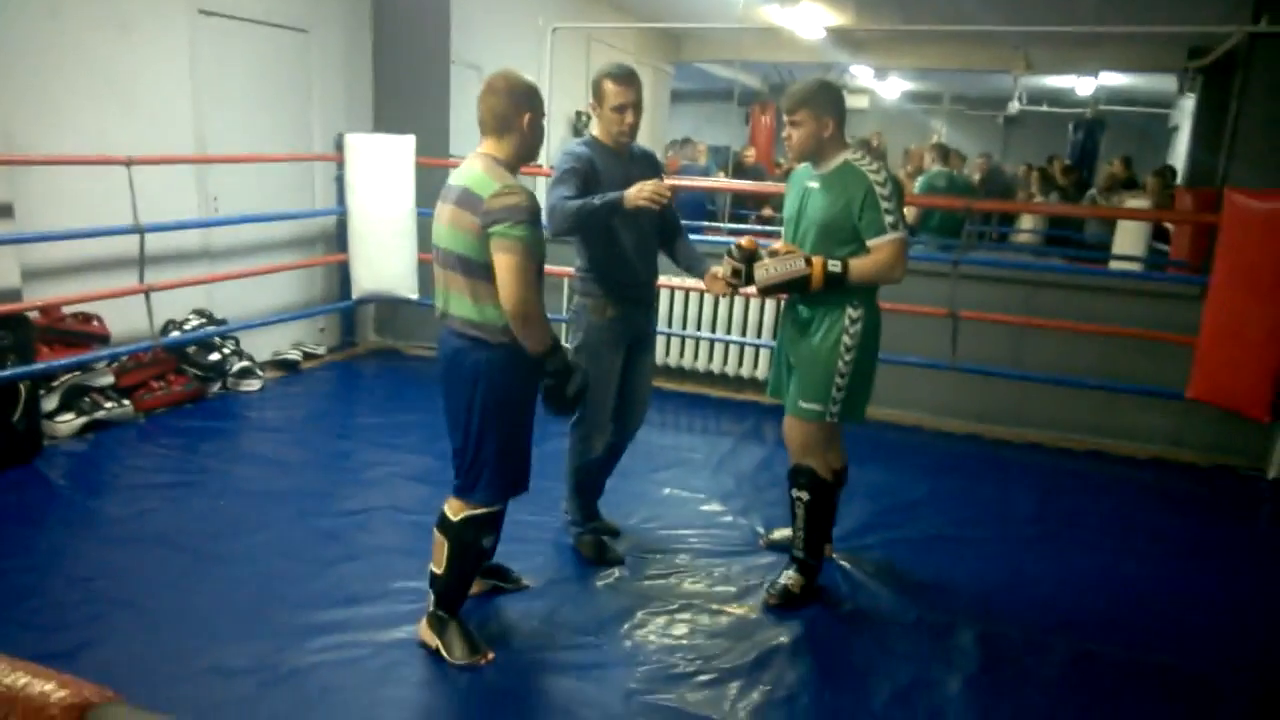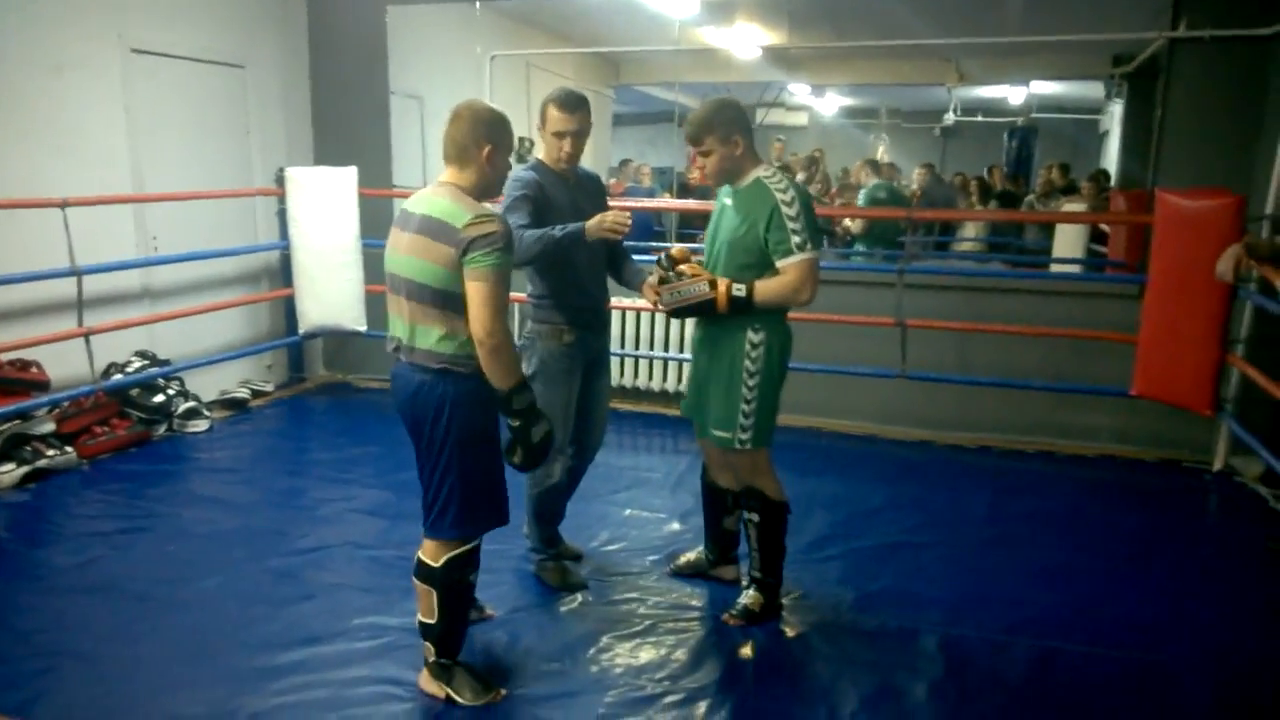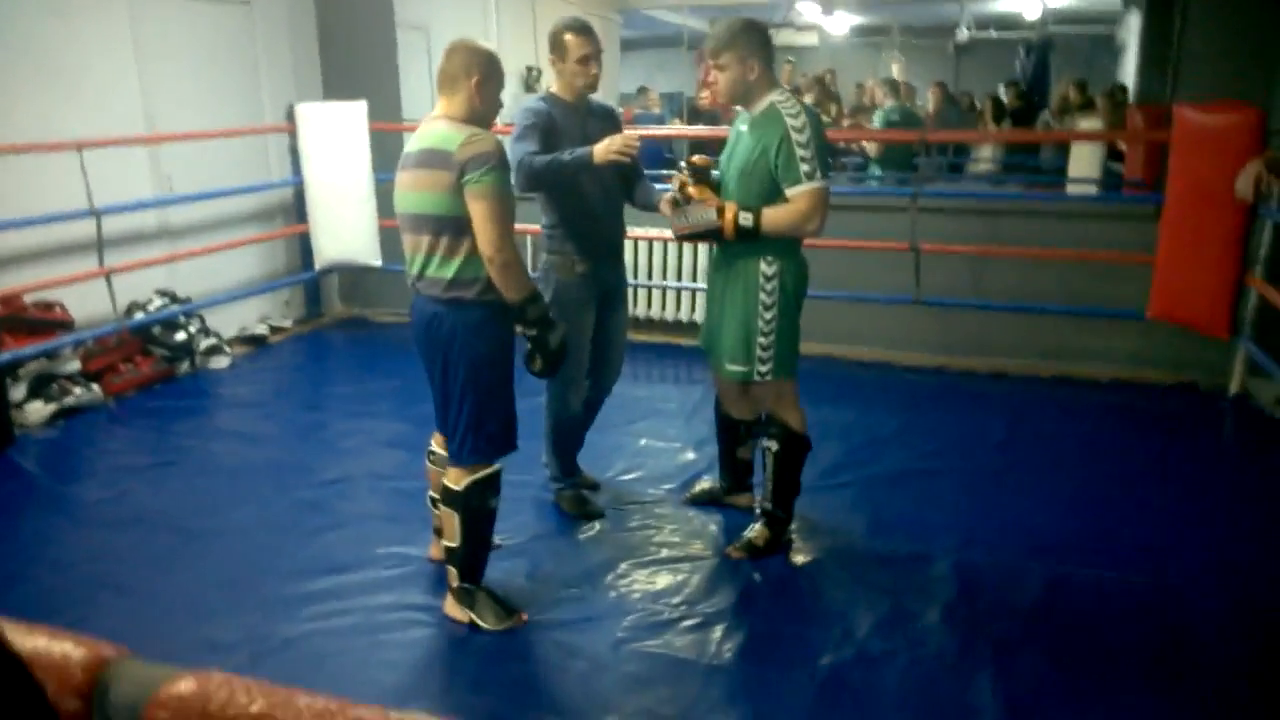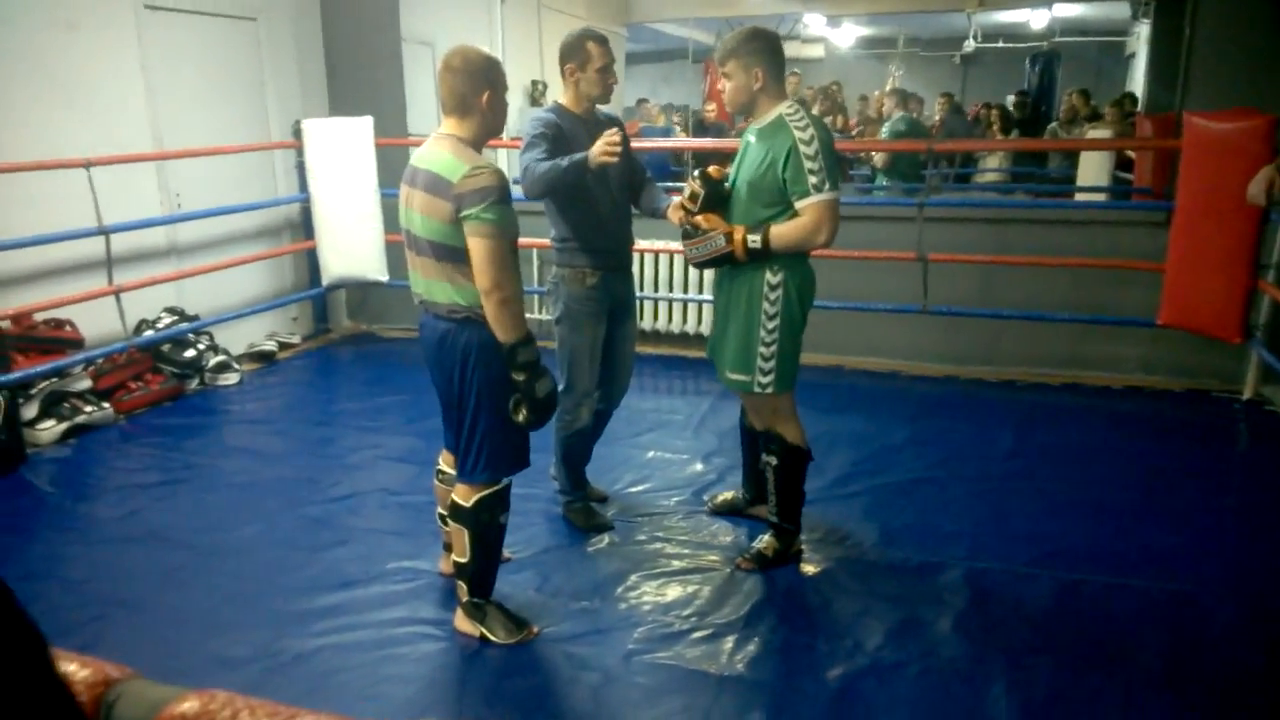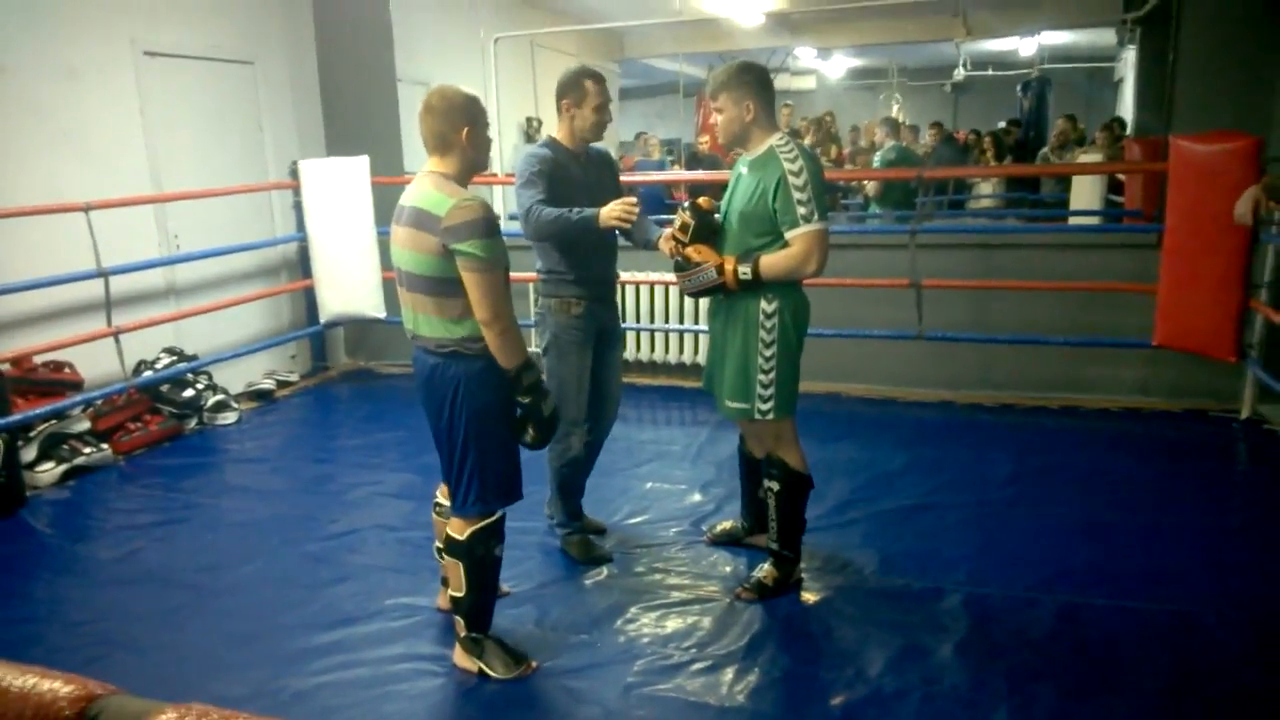
dt=1s
person 1, frame 1
left shoulder: (460, 179)
right shoulder: (509, 198)
right elbow: (518, 302)
right wrist: (556, 364)
left hip: (461, 342)
right hip: (491, 356)
left knee: (483, 472)
right knee: (478, 489)
left ankle: (476, 568)
right ankle: (439, 616)
person 1, frame 2
left shoulder: (409, 209)
right shoulder: (482, 228)
right elbow: (488, 335)
right wrist: (523, 408)
left hip: (408, 374)
right hip: (450, 388)
left knee: (451, 508)
right knee: (453, 526)
left ankle: (453, 602)
right ankle: (439, 665)
person 1, frame 3
left shoulder: (412, 149)
right shoulder: (477, 147)
right elbow: (497, 252)
right wrist: (537, 315)
left hip: (427, 307)
right hip: (469, 316)
left knee: (449, 431)
right knee: (478, 453)
left ankle: (443, 537)
right ankle: (464, 591)
person 1, frame 4
left shoulder: (419, 161)
right shoulder: (479, 177)
right elbow: (495, 288)
right wrist: (529, 364)
left hip: (435, 325)
right hip: (474, 336)
left knee: (458, 448)
right knee: (485, 470)
left ankle: (455, 550)
right ankle: (474, 605)
person 1, frame 5
left shoulder: (409, 199)
right shoulder: (466, 211)
right elbow: (493, 319)
right wrist: (529, 386)
left hip: (429, 359)
right hip: (468, 369)
left knee: (455, 481)
right knee: (480, 501)
left ankle: (454, 585)
right ankle: (472, 641)
person 2, frame 1
left shoulder: (868, 179)
right shoulder: (800, 175)
left elbow: (892, 264)
left wrist: (817, 271)
right wrist: (758, 260)
left hip: (840, 323)
right hip: (799, 316)
left knee: (801, 436)
right knee: (820, 436)
left ankle: (805, 568)
right ankle: (812, 529)
person 2, frame 2
left shoulder: (779, 197)
right shoulder: (727, 191)
left elbow: (801, 286)
left wrist: (722, 294)
right wrist: (689, 270)
left hip: (750, 344)
right hip: (715, 338)
left knee: (749, 463)
right knee: (714, 452)
left ankle: (766, 586)
right ankle: (719, 554)
person 2, frame 3
left shoulder: (791, 122)
right shoulder: (747, 117)
left elbow: (810, 215)
left wrist: (729, 220)
right wrist: (705, 191)
left hip: (767, 274)
right hip: (732, 267)
left knee: (774, 396)
right knee: (730, 381)
left ankle: (776, 522)
right ankle: (734, 482)
person 2, frame 4
left shoulder: (799, 134)
right shoulder: (756, 132)
left elbow: (820, 227)
left wrist: (738, 240)
right wrist: (710, 203)
left hip: (772, 285)
right hip: (740, 280)
left knee: (775, 406)
right knee: (751, 396)
left ankle: (786, 533)
right ankle: (755, 493)
person 2, frame 5
left shoulder: (790, 164)
right shoulder: (747, 163)
left elbow: (810, 256)
left wrist: (730, 269)
right wrist: (699, 237)
left hip: (766, 314)
right hip: (735, 310)
left knee: (775, 433)
right knee: (749, 423)
left ankle: (786, 560)
right ankle: (754, 522)
person 3, frame 1
left shoulder: (647, 161)
right shoulder: (578, 159)
left elbow: (669, 232)
right elbow: (559, 217)
left wrist: (703, 269)
right wrist: (623, 199)
left hip: (641, 310)
right hip: (599, 310)
left knee: (629, 418)
right knee: (594, 420)
left ankle: (585, 504)
right ankle: (583, 524)
person 3, frame 2
left shoulder: (593, 183)
right shoulder: (525, 184)
left elbow: (612, 253)
right elbow: (516, 246)
left wrist: (641, 280)
right wrist: (583, 230)
left hip: (595, 332)
right hip: (553, 335)
left knee: (588, 440)
right knee: (552, 446)
left ankle: (546, 527)
right ankle: (544, 550)
person 3, frame 3
left shoulder: (606, 115)
right shoulder: (537, 115)
left elbow: (630, 180)
right elbow: (525, 172)
left wrist: (660, 200)
right wrist: (591, 156)
left hip: (611, 262)
right hip: (568, 267)
left knee: (606, 371)
right knee: (570, 378)
left ankle: (565, 458)
right ankle: (564, 480)
person 3, frame 4
left shoulder: (611, 125)
right shoulder: (546, 125)
left elbow: (638, 184)
right elbow: (532, 180)
left wrist: (667, 206)
right wrist: (587, 160)
left hip: (619, 274)
right hip: (578, 278)
left knee: (615, 385)
right knee: (579, 391)
left ankle: (570, 468)
right ankle: (572, 494)
person 3, frame 5
left shoulder: (602, 160)
right shoulder: (539, 161)
left elbow: (629, 215)
right elbow: (533, 220)
left wrist: (657, 238)
right wrist: (597, 217)
left hip: (603, 303)
right hip: (564, 308)
left knee: (603, 415)
right knee: (570, 421)
left ankle: (564, 504)
right ankle: (569, 526)
